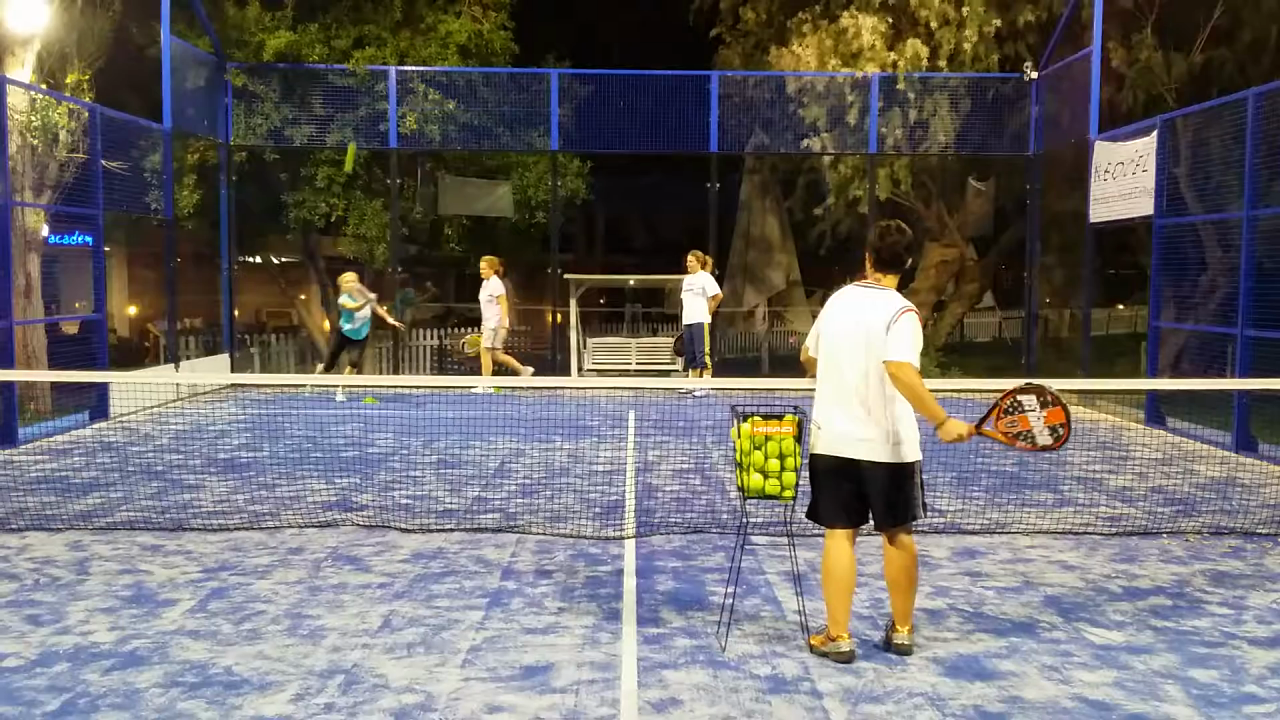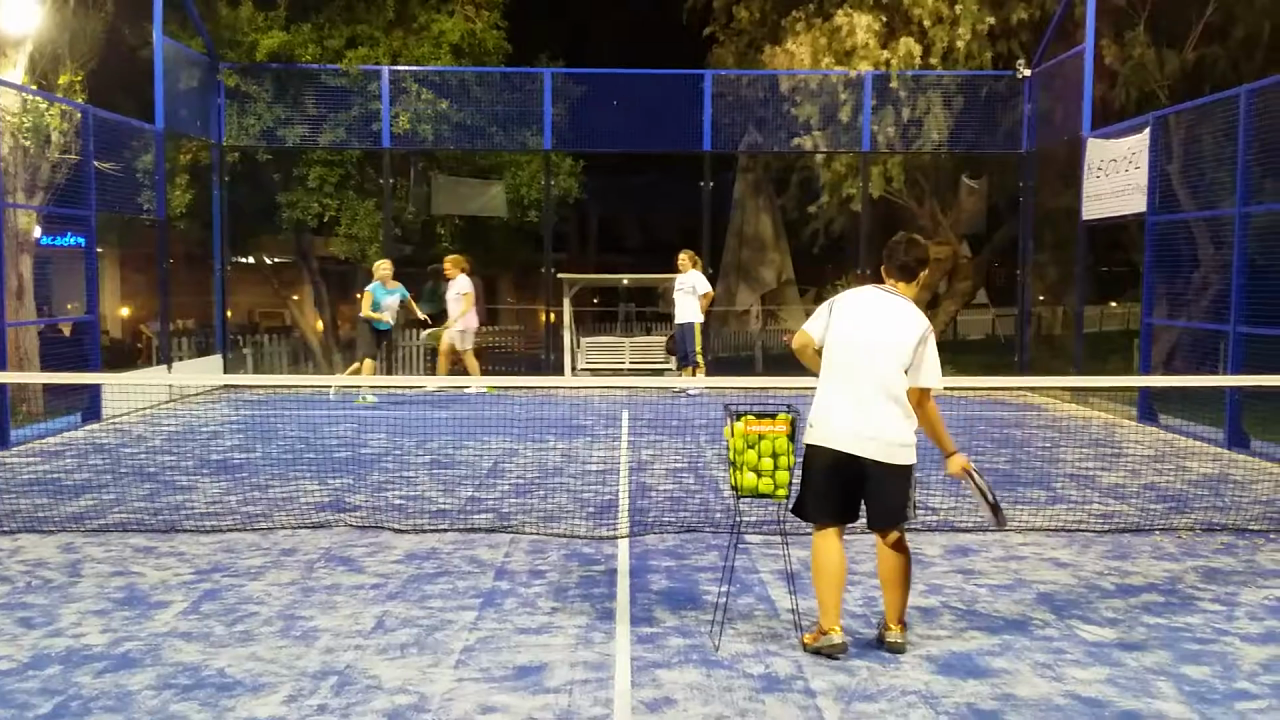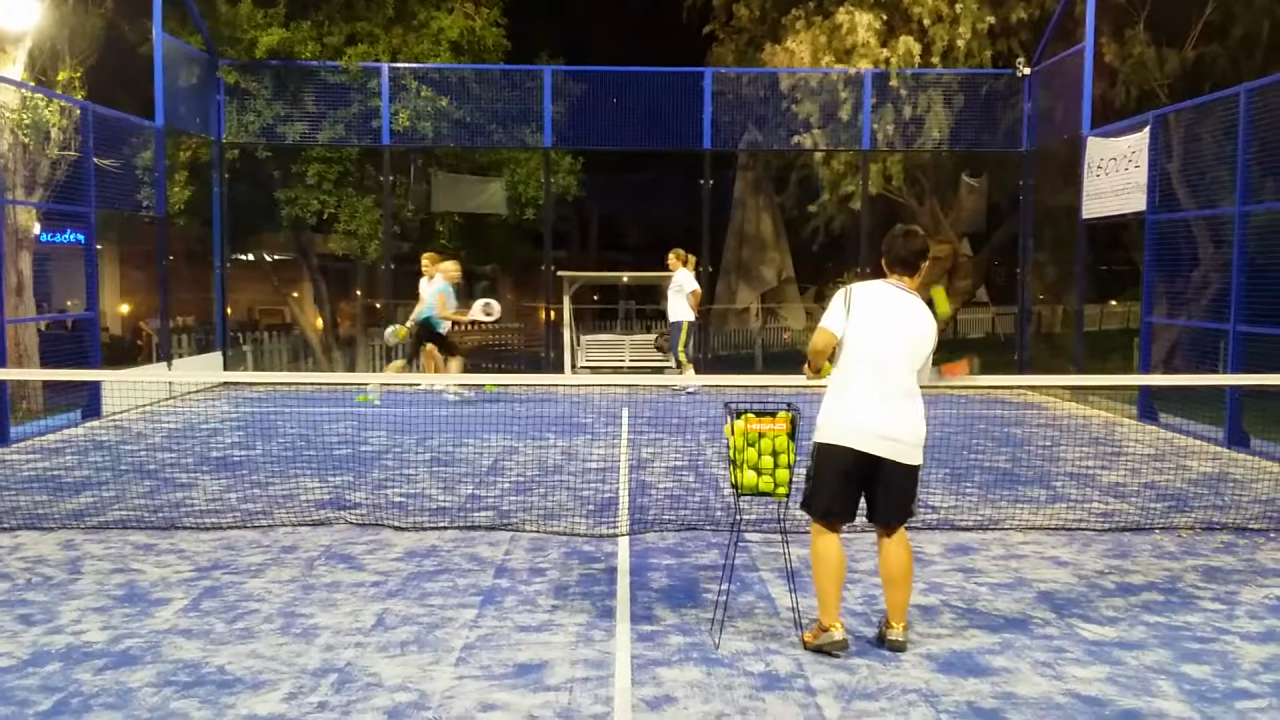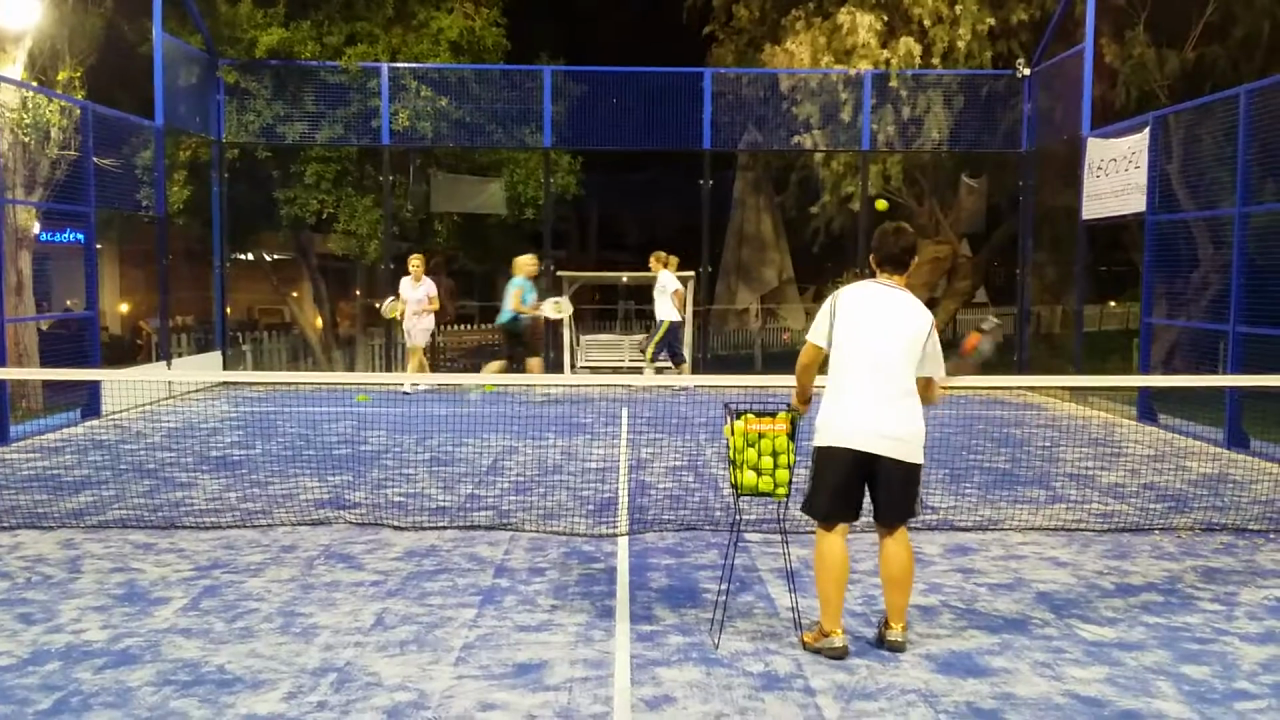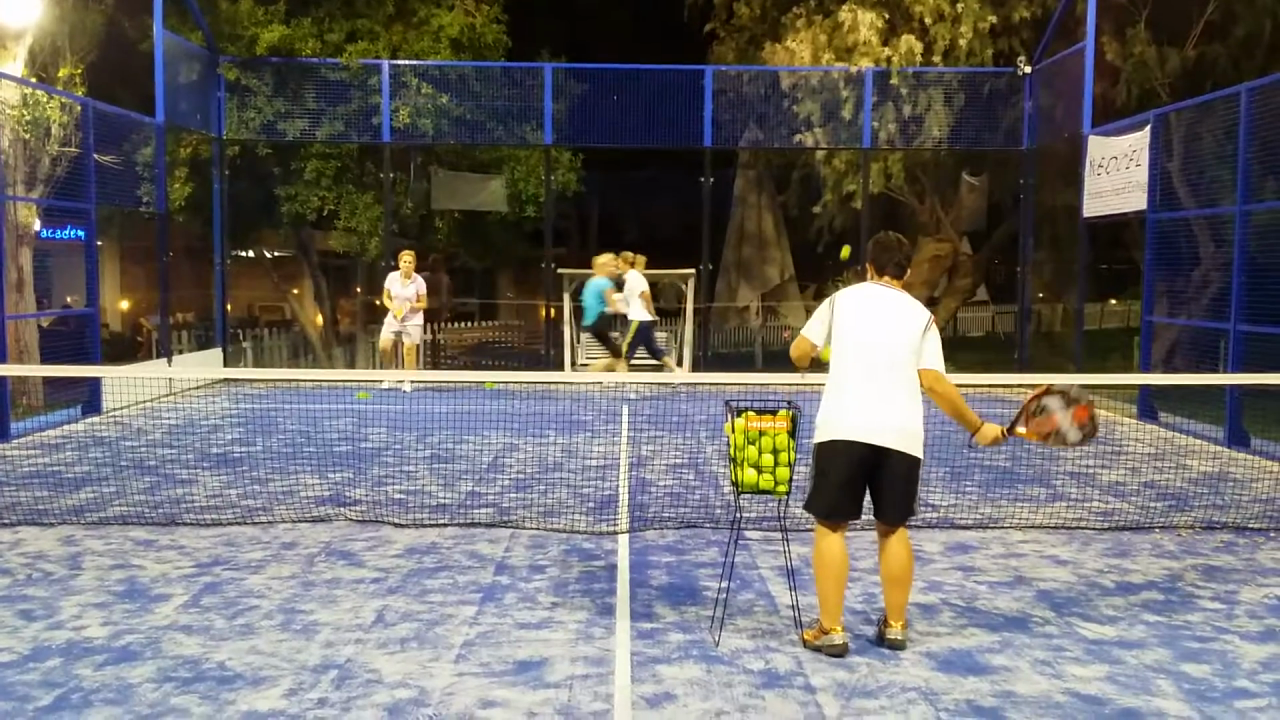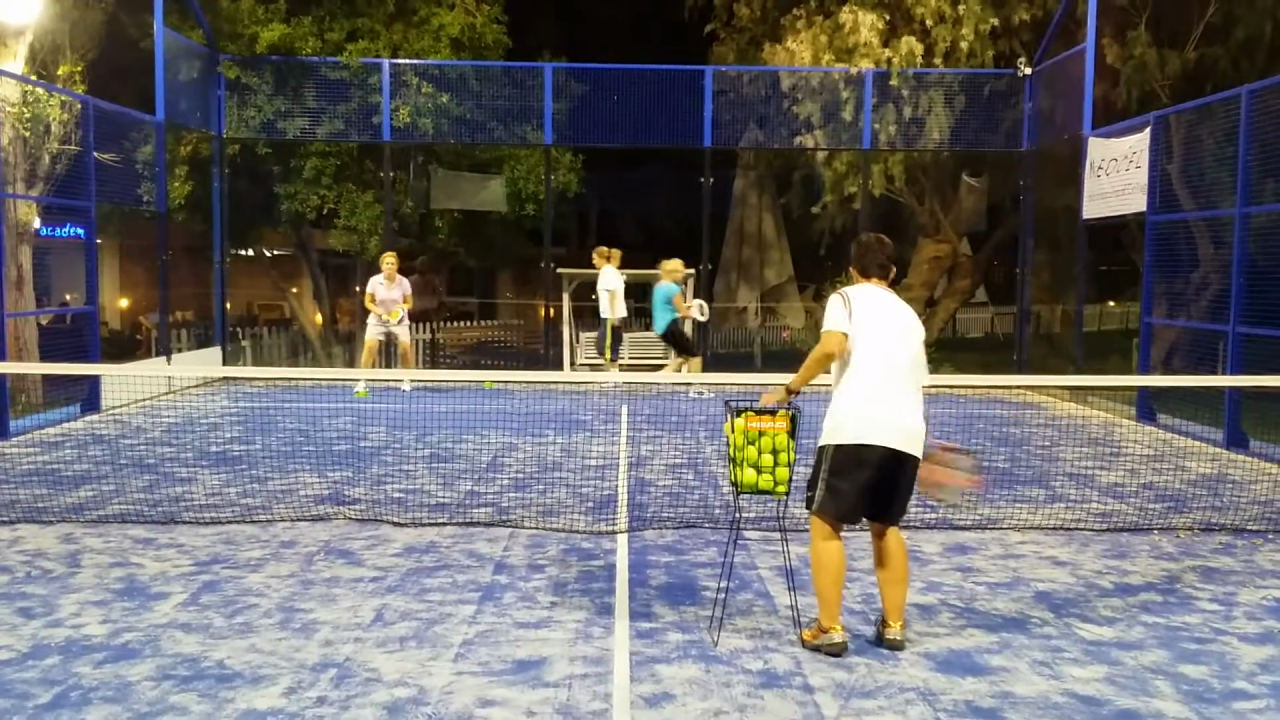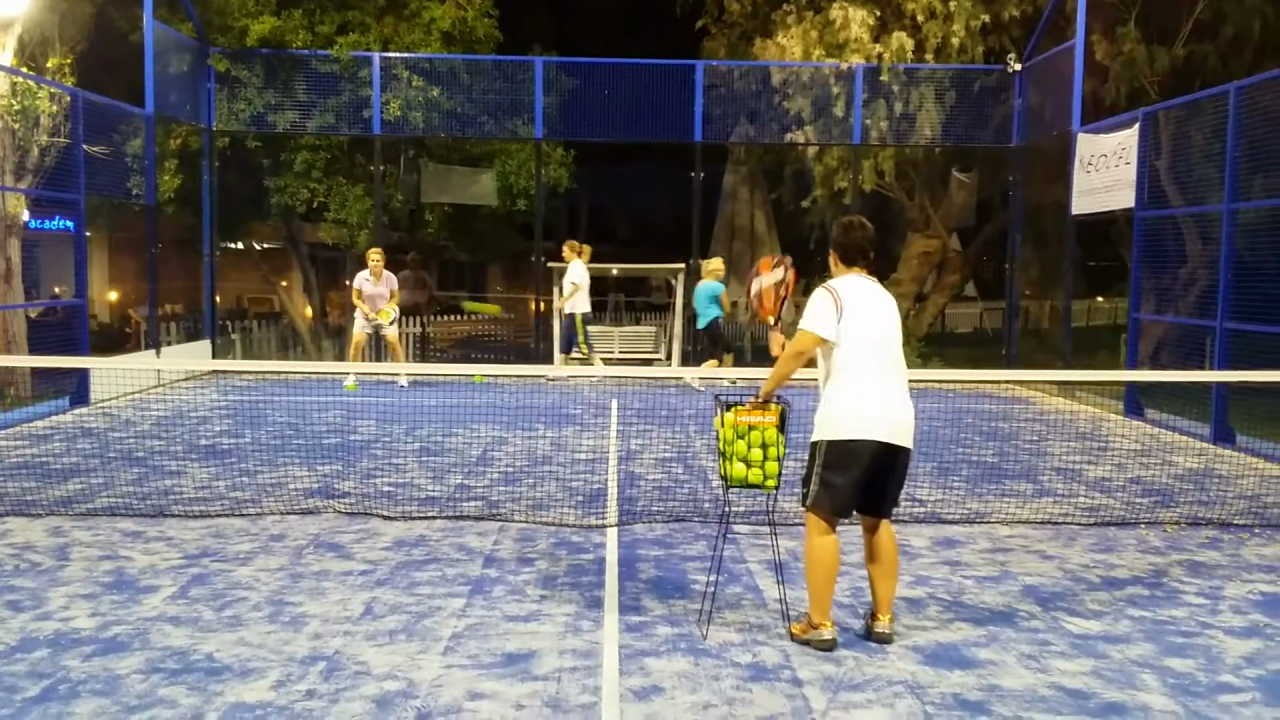
dt=0.3s
person 1, frame 1
left shoulder: (837, 299)
right shoulder: (901, 312)
left elbow: (808, 357)
right elbow: (900, 372)
right wrist: (942, 421)
left hip: (831, 440)
right hip: (887, 445)
left knee: (839, 535)
right knee: (897, 535)
left ankle: (838, 636)
right ankle: (902, 630)
person 1, frame 2
left shoulder: (845, 299)
right shoulder: (919, 324)
left elbow: (801, 343)
right elbow: (920, 399)
right wrist: (949, 452)
left hip: (829, 435)
right hip: (889, 443)
left knee: (827, 530)
right knee: (890, 535)
left ankle: (830, 629)
right ankle: (895, 629)
person 1, frame 3
left shoulder: (853, 293)
right shoulder: (926, 319)
left elbow: (821, 344)
left wrist: (815, 366)
left hip: (842, 432)
right hip: (900, 440)
left knee: (827, 526)
right knee: (892, 531)
left ankle: (829, 627)
right ankle: (895, 627)
person 1, frame 4
left shoulder: (843, 297)
right shoulder: (921, 315)
left elbow: (809, 358)
right elbow: (927, 389)
left wrist: (801, 394)
right wrist: (933, 392)
left hip: (841, 431)
right hip: (899, 438)
left knee: (831, 528)
right knee: (892, 530)
left ankle: (830, 632)
right ankle: (894, 627)
person 1, frame 5
left shoulder: (842, 298)
right shoulder: (920, 315)
left elbow: (799, 351)
right elbow: (934, 383)
left wrist: (808, 360)
right wrist: (977, 427)
left hip: (843, 428)
right hip: (900, 435)
left knee: (830, 527)
right knee: (892, 529)
left ankle: (830, 630)
right ankle: (894, 626)
person 1, frame 6
left shoulder: (846, 298)
right shoulder: (909, 315)
left elbow: (831, 347)
left wrist: (789, 389)
left hip: (856, 429)
right hip: (906, 434)
left knee: (825, 524)
right knee: (886, 527)
left ankle: (830, 629)
right ankle: (894, 626)
person 1, frame 7
left shoulder: (832, 292)
right shoulder: (885, 298)
left elbow: (802, 347)
left wrist: (765, 391)
left hip: (848, 425)
right hip: (895, 424)
left knee: (821, 520)
right knee: (877, 521)
left ankle: (820, 624)
right ankle: (882, 619)
